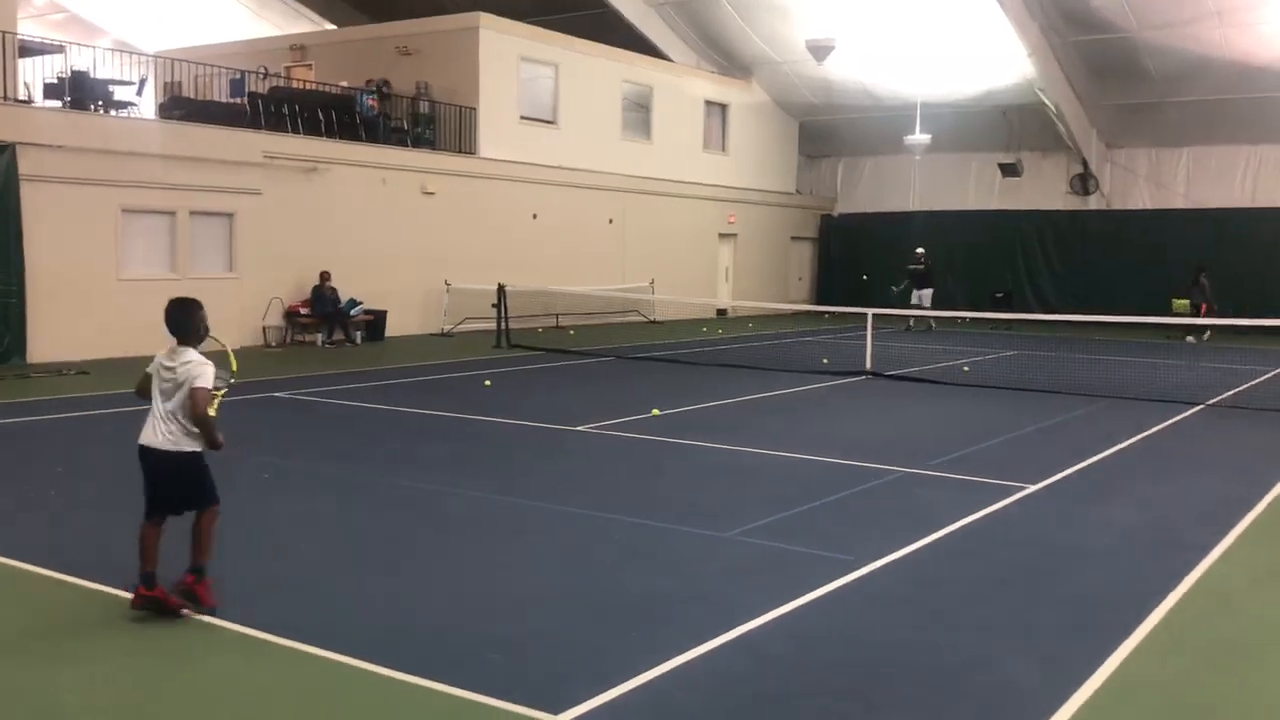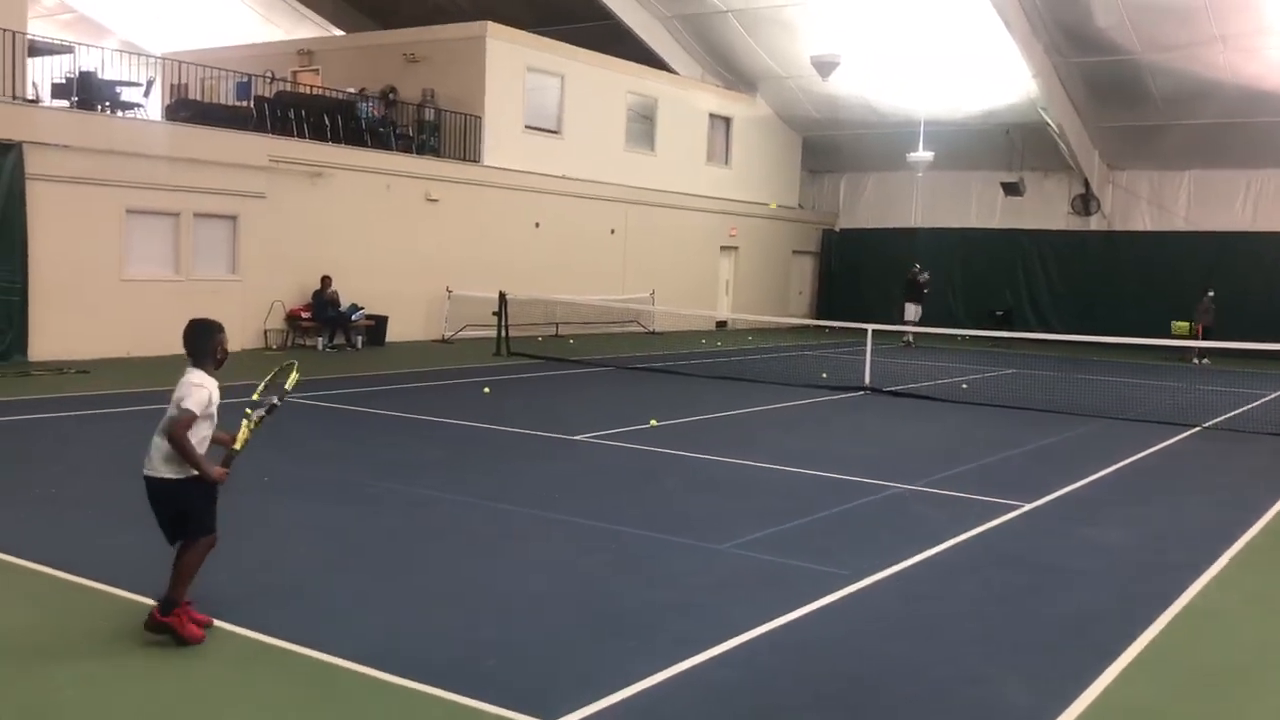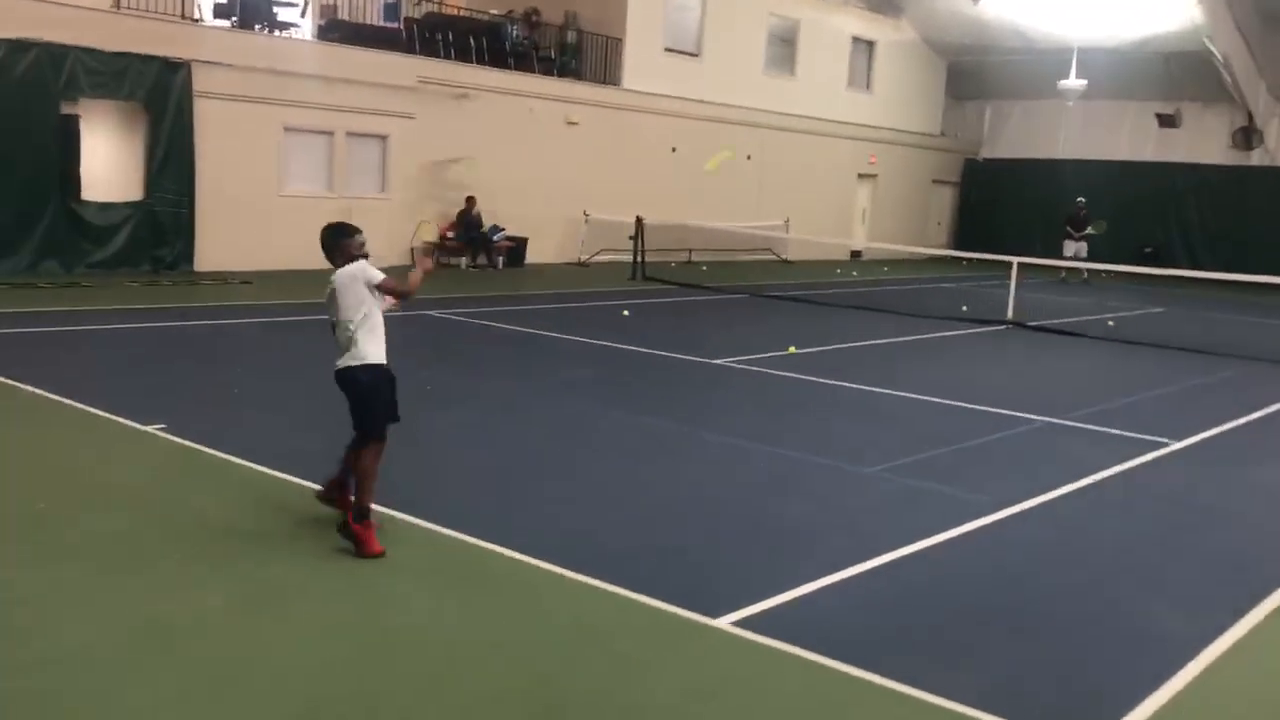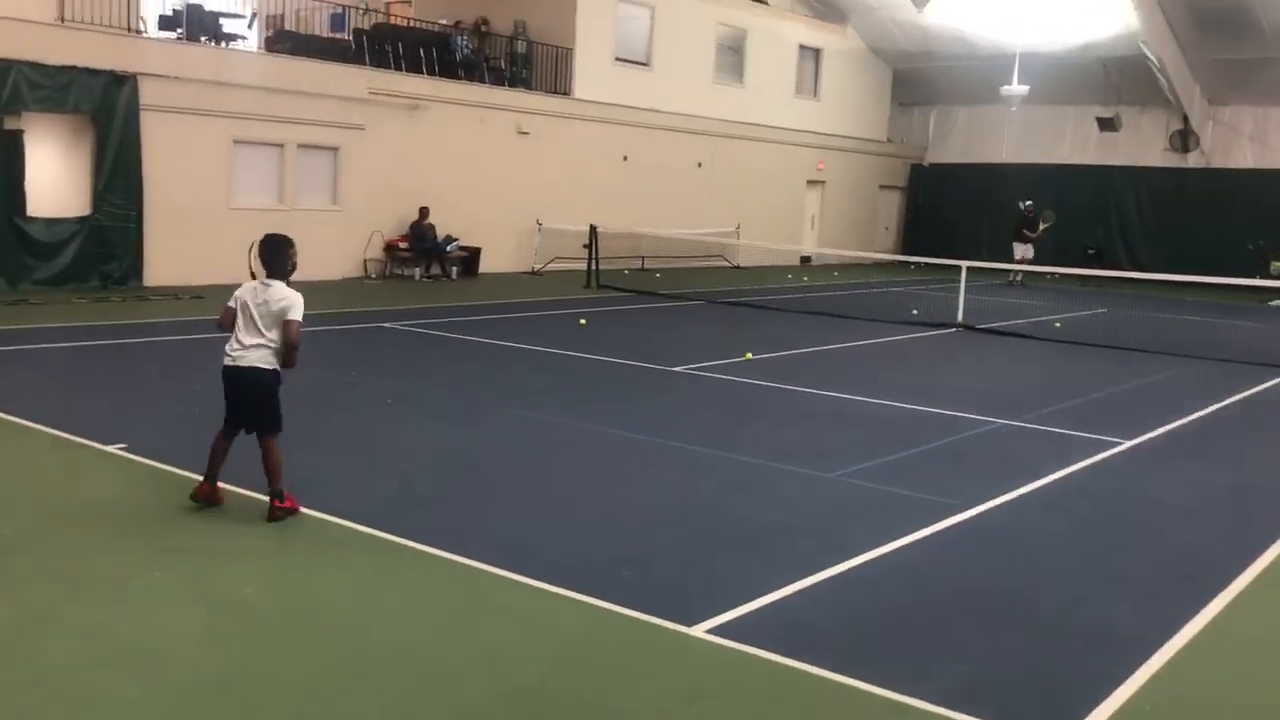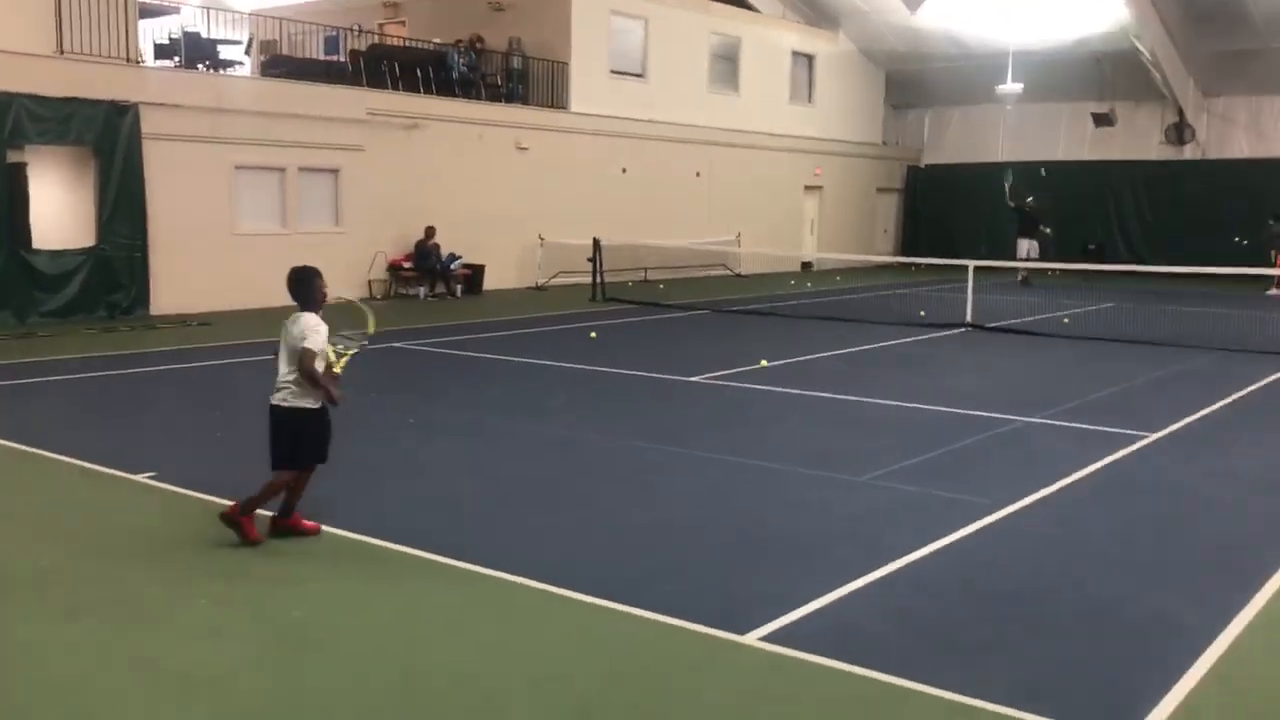
dt=1s
person 1, frame 1
left shoulder: (163, 357)
right shoulder: (202, 366)
left elbow: (143, 391)
right elbow: (199, 410)
right wrist: (213, 437)
left hip: (150, 447)
right hip: (182, 451)
left knee: (154, 515)
right knee: (208, 506)
left ankle: (147, 588)
right ankle: (195, 579)
person 1, frame 2
left shoulder: (195, 380)
right shoulder: (201, 387)
right elbow: (175, 433)
left wrist: (219, 438)
right wrist: (205, 468)
left hip: (176, 473)
right hip: (172, 476)
left knee: (194, 537)
right knee: (204, 537)
left ankle: (175, 605)
right ankle: (168, 612)
person 1, frame 3
left shoulder: (336, 285)
right shoulder: (359, 271)
right elbow: (404, 291)
left wrist: (379, 304)
right wrist: (421, 267)
left hip: (363, 367)
right hip: (364, 369)
left knee: (368, 435)
right knee: (373, 439)
left ankle: (338, 488)
right ankle: (358, 521)
person 1, frame 4
left shoulder: (245, 289)
right shoulder: (292, 298)
left elbow: (223, 322)
right elbow: (292, 340)
right wrist: (288, 360)
left hip: (233, 367)
right hip: (262, 371)
left knee: (229, 428)
right knee: (268, 436)
left ankle: (208, 486)
right ankle: (279, 500)
person 1, frame 5
left shoulder: (292, 322)
right shoulder: (315, 326)
right elbow: (305, 366)
left wrist: (324, 372)
right wrist: (329, 390)
left hip: (285, 403)
right hip: (300, 407)
left knee: (306, 464)
right knee: (290, 472)
left ankle: (286, 517)
right ankle: (242, 512)
